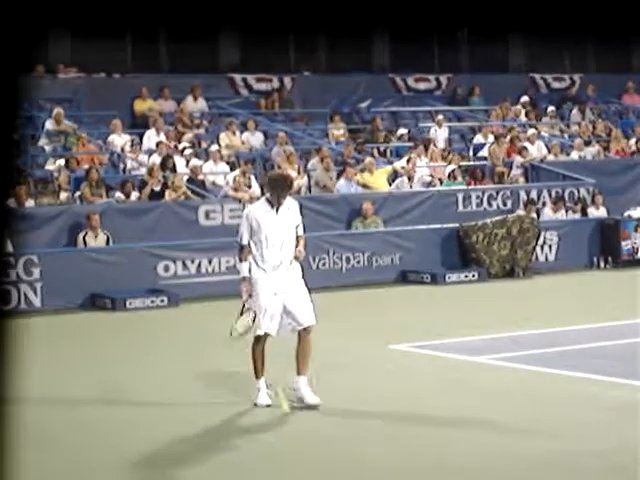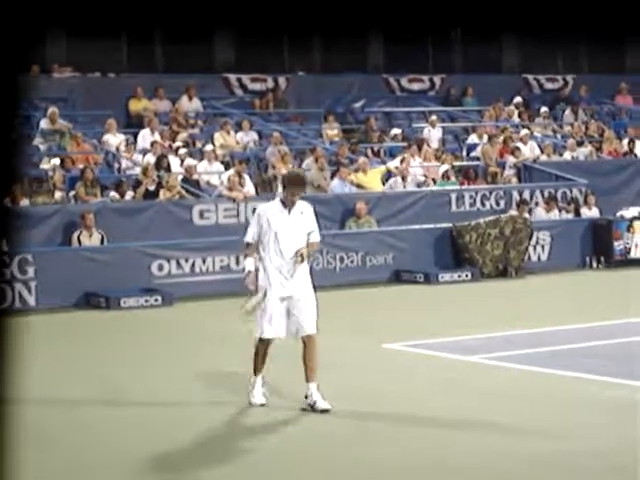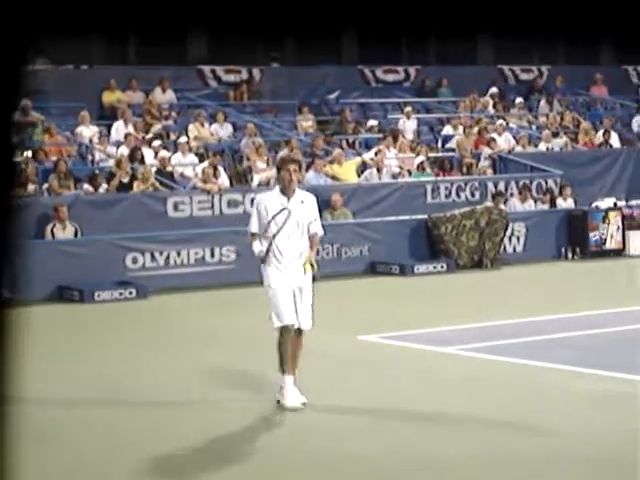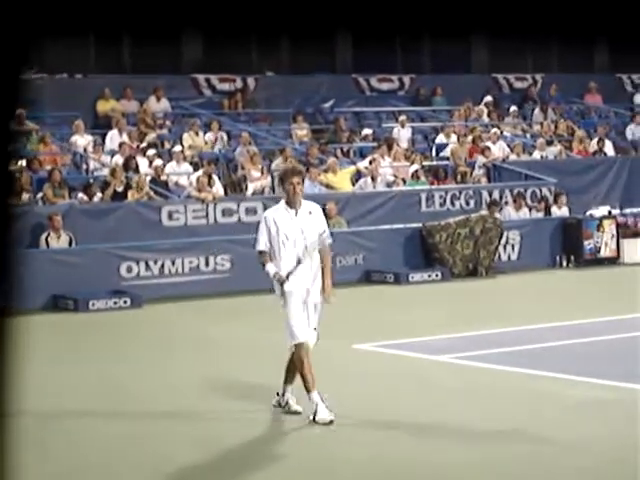
dt=0.3s
person 1, frame 1
left shoulder: (293, 207)
right shoulder: (252, 213)
right elbow: (244, 247)
left wrist: (300, 247)
right wrist: (245, 278)
left hip: (292, 278)
right hip: (264, 282)
left knee: (306, 327)
right knee: (262, 334)
left ankle: (301, 385)
right ankle: (261, 387)
person 1, frame 2
left shoulder: (307, 210)
right shoulder: (264, 212)
left elbow: (314, 240)
right elbow: (251, 243)
left wrist: (306, 250)
right wrist: (250, 269)
left hip: (300, 283)
right hip: (272, 284)
left knee: (309, 335)
right knee: (267, 337)
left ankle: (312, 393)
right ankle: (256, 382)
person 1, frame 3
left shoulder: (309, 200)
right shoulder: (263, 201)
left elbow: (315, 233)
right elbow: (254, 233)
left wrist: (313, 251)
right wrist: (259, 250)
left hip: (302, 273)
right hip: (277, 273)
left knee: (299, 330)
right knee: (287, 326)
left ankle: (288, 385)
right ankle: (287, 384)
person 1, frame 4
left shoulder: (315, 210)
right shoulder: (271, 216)
left elbow: (324, 247)
right elbow: (264, 252)
left wrist: (327, 280)
right wrist: (276, 273)
left hip: (313, 288)
right hip: (290, 288)
left knee: (302, 345)
right knee: (302, 343)
left ankle: (284, 394)
right ankle: (317, 403)
